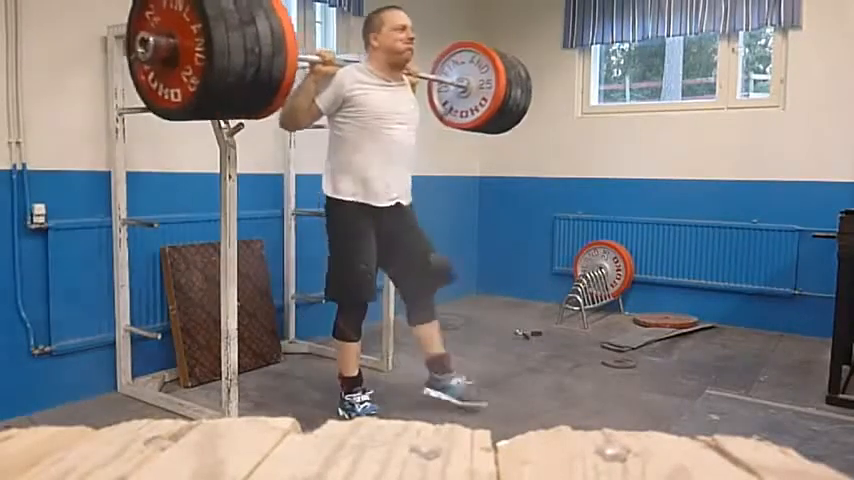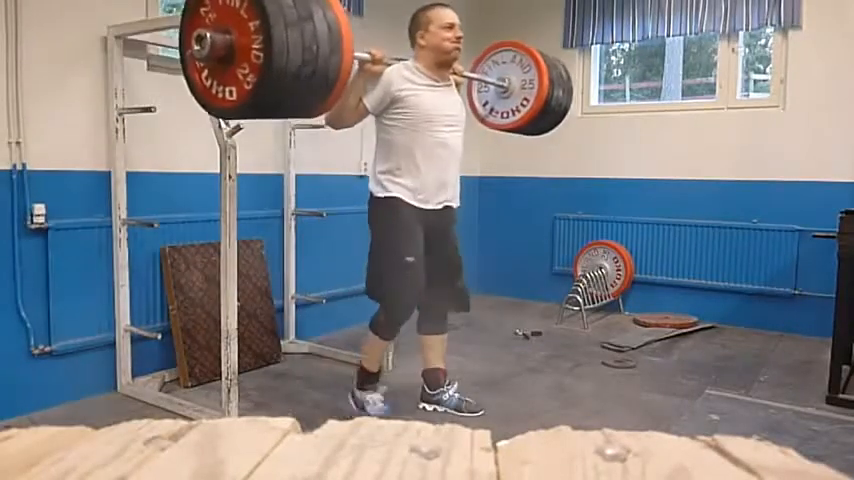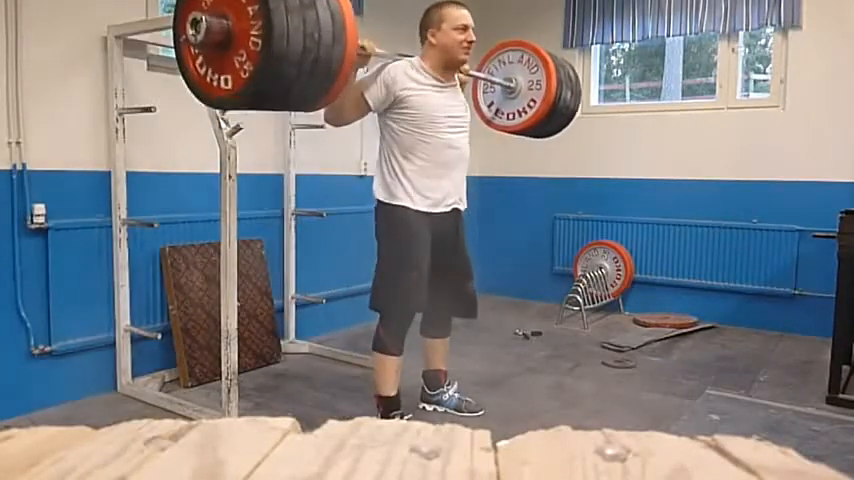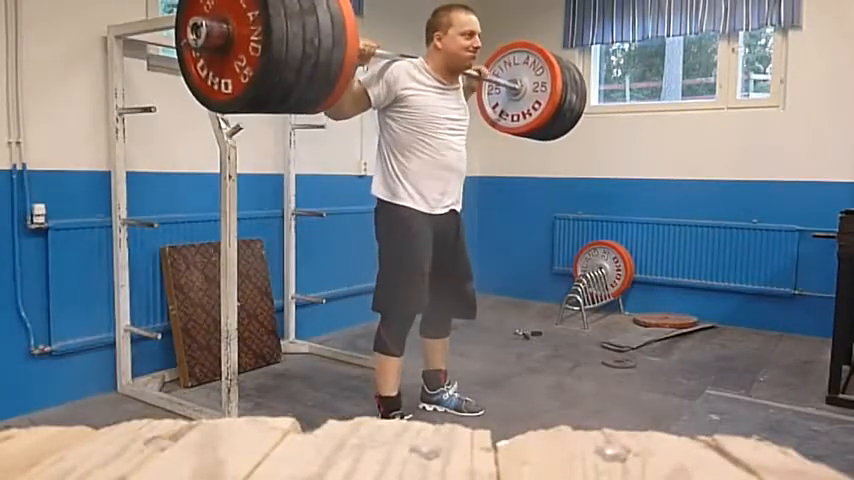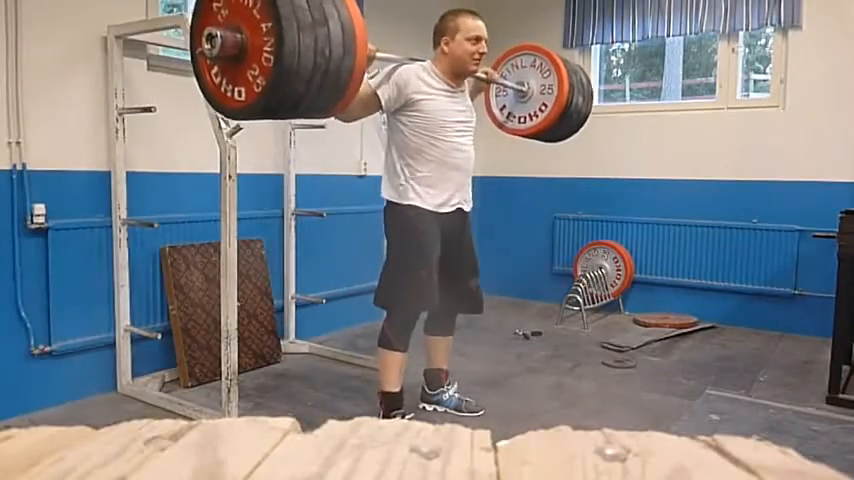
dt=0.5s
person 1, frame 1
left shoulder: (405, 86)
right shoulder: (346, 81)
right elbow: (291, 120)
right wrist: (314, 76)
left hip: (396, 204)
right hip: (353, 206)
left knee: (423, 284)
right knee: (355, 299)
left ankle: (441, 375)
right ankle: (351, 393)
person 1, frame 2
left shoulder: (451, 86)
right shoulder: (394, 79)
right elbow: (337, 119)
right wrist: (362, 75)
left hip: (441, 207)
right hip: (398, 204)
left knee: (439, 299)
right knee: (400, 299)
left ankle: (436, 387)
right ankle: (365, 386)
person 1, frame 3
left shoulder: (454, 84)
right shoulder: (397, 76)
right elbow: (336, 116)
right wrist: (352, 67)
left hip: (449, 211)
right hip: (406, 212)
left knee: (445, 303)
right knee: (399, 310)
left ankle: (436, 389)
right ankle: (388, 413)
person 1, frame 4
left shoulder: (456, 84)
right shoulder: (399, 75)
right elbow: (337, 109)
right wrist: (352, 65)
left hip: (447, 213)
right hip: (405, 212)
left knee: (445, 303)
right knee: (400, 311)
left ankle: (436, 388)
right ankle: (389, 413)
person 1, frame 5
left shoulder: (459, 88)
right shoulder: (408, 79)
right elbow: (346, 110)
left wrist: (480, 86)
left hip: (454, 211)
right hip: (413, 210)
left knee: (449, 299)
right knee: (405, 307)
left ankle: (436, 388)
right ankle: (391, 411)
